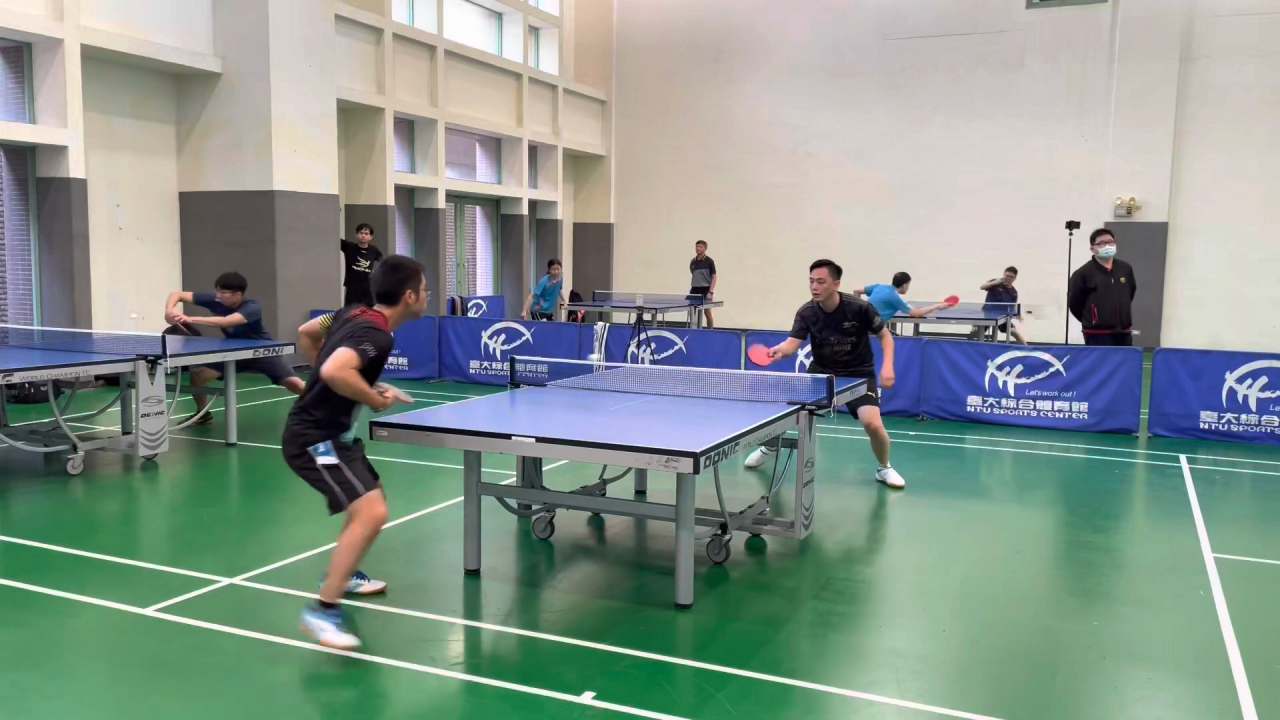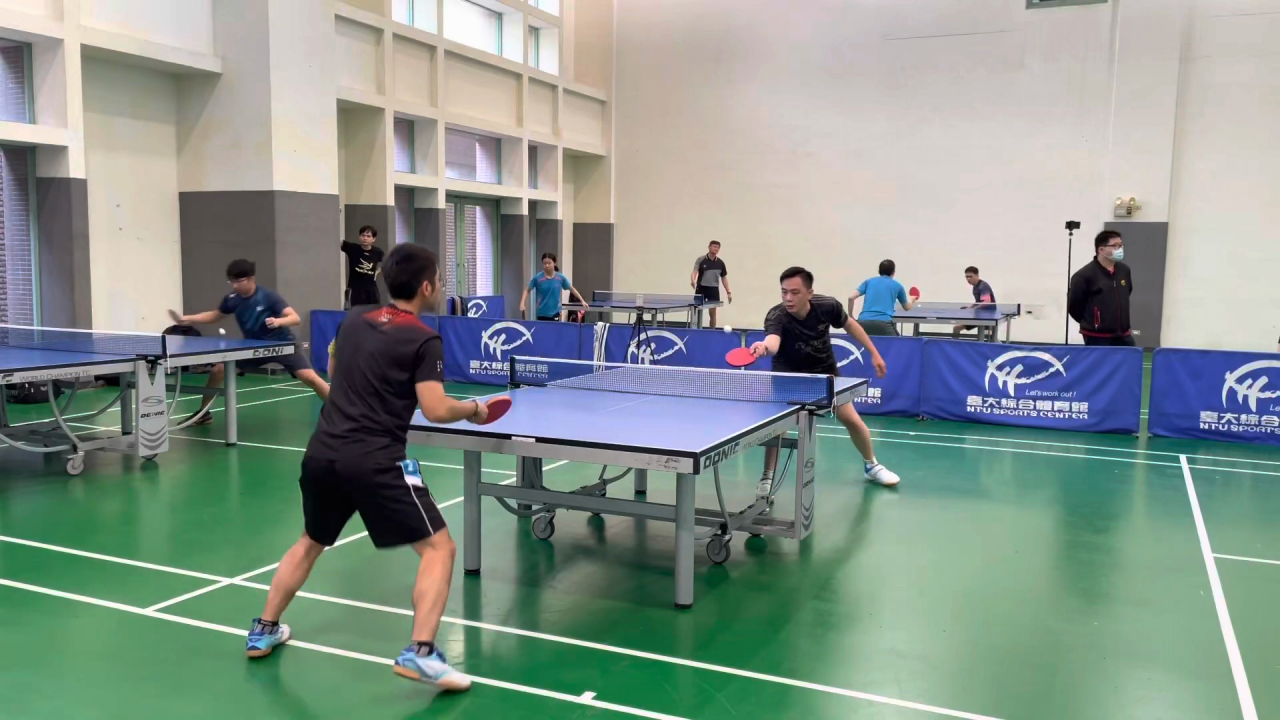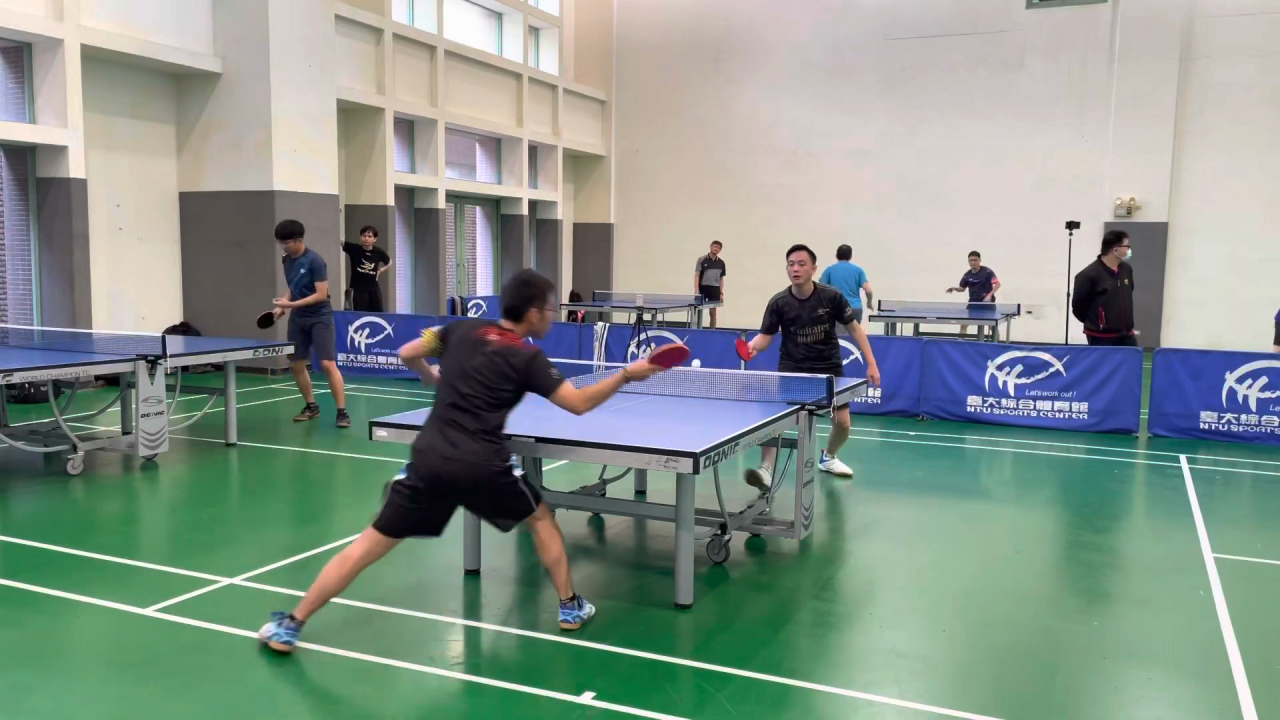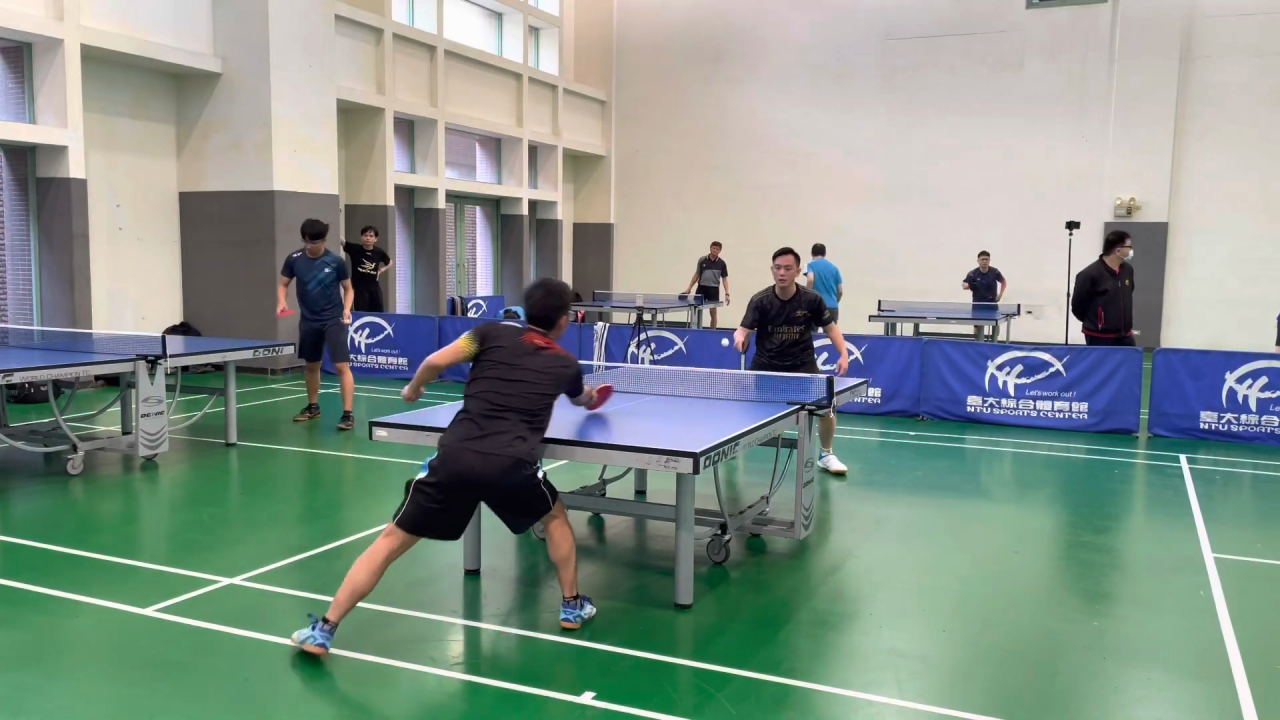
dt=0.5s
person 1, frame 1
left shoulder: (354, 314)
right shoulder: (377, 333)
right elbow: (334, 370)
right wrist: (375, 398)
left hip: (330, 433)
right hip: (314, 438)
left knee: (370, 505)
right knee: (372, 512)
left ankle: (341, 575)
right ankle: (323, 609)
person 1, frame 2
left shoulder: (352, 322)
right shoulder: (423, 340)
right elbow: (436, 410)
right wrist: (474, 410)
left hip: (321, 454)
right hip: (376, 462)
left knee: (311, 542)
right knee: (439, 549)
left ankle: (264, 630)
right ankle: (419, 652)
person 1, frame 3
left shoulder: (460, 329)
right shoulder: (525, 357)
left elbow: (408, 354)
right elbow: (579, 403)
left wrist: (429, 373)
right wrist: (627, 374)
left hip: (430, 460)
right hip: (483, 467)
left knee: (370, 543)
right knee: (542, 520)
left ankle: (290, 626)
right ankle: (570, 607)
person 1, frame 4
left shoulder: (492, 334)
right shoulder: (565, 365)
left elbow: (436, 362)
right elbow: (585, 399)
left wrist: (415, 388)
right wrist: (586, 397)
left hip: (456, 459)
right hip: (513, 466)
left knee: (391, 543)
right knee: (555, 519)
left ankle: (324, 630)
right ankle: (572, 605)
person 2, frame 1
left shoulder: (859, 307)
right shoulder: (806, 313)
left elbow: (885, 335)
right elbow: (793, 344)
left wrist: (888, 365)
right wrist: (779, 350)
left hip: (858, 373)
right hip: (821, 371)
left knee: (872, 423)
left ankle: (885, 468)
right ankle: (768, 449)
person 2, frame 2
left shoulder: (828, 306)
right shoulder: (776, 317)
left elbow: (850, 324)
right elbow: (772, 342)
left wrist: (874, 353)
right wrist: (764, 346)
left hip: (824, 369)
right hip: (788, 371)
left knee: (852, 419)
left ankle: (872, 466)
right ankle: (768, 478)
person 2, frame 3
left shoulder: (832, 296)
right shoulder: (778, 303)
left elbow: (853, 328)
right elbow: (765, 338)
left wrist: (871, 363)
right wrist: (753, 346)
left hip: (828, 368)
right hip: (792, 367)
left knee: (843, 424)
left ankle: (828, 458)
right ankle: (766, 470)
person 2, frame 4
left shoulder: (812, 299)
right shoulder: (760, 300)
left elbow: (830, 328)
right elbow: (743, 330)
left wrist: (844, 355)
right wrist: (740, 339)
left hip: (801, 363)
right hip: (765, 362)
left knee: (825, 410)
left ankle: (826, 454)
person 3, frame 1
left shoulder: (252, 308)
right shoulder: (214, 301)
left elbow: (226, 321)
right elbow: (177, 295)
left wrist: (192, 319)
right wrist: (170, 310)
left knee: (294, 383)
right knee: (197, 374)
right ankle: (204, 413)
person 3, frame 2
left shoulder: (268, 296)
right shoulder: (231, 299)
left elbow: (295, 319)
right elbow: (215, 316)
left wrist: (278, 321)
right wrist: (186, 319)
left hip: (281, 343)
left knee: (309, 377)
right knee: (217, 371)
right ankle: (203, 413)
person 3, frame 3
left shoulder: (315, 261)
right shoulder: (286, 259)
left elbow: (321, 295)
left wrist: (291, 304)
right wrist: (283, 307)
left hip: (320, 318)
right hip: (298, 319)
left knee: (327, 365)
right knee: (297, 365)
left ankle: (342, 411)
right ankle: (311, 406)
person 3, frame 4
left shoulder: (336, 261)
right shoulder: (294, 259)
left elbow: (348, 288)
right elbow: (283, 285)
left wrist: (347, 308)
right wrist: (282, 303)
left hip: (333, 321)
right hip: (308, 321)
left knee: (341, 366)
right knee: (311, 365)
left ankle: (348, 414)
right ankle: (313, 407)
